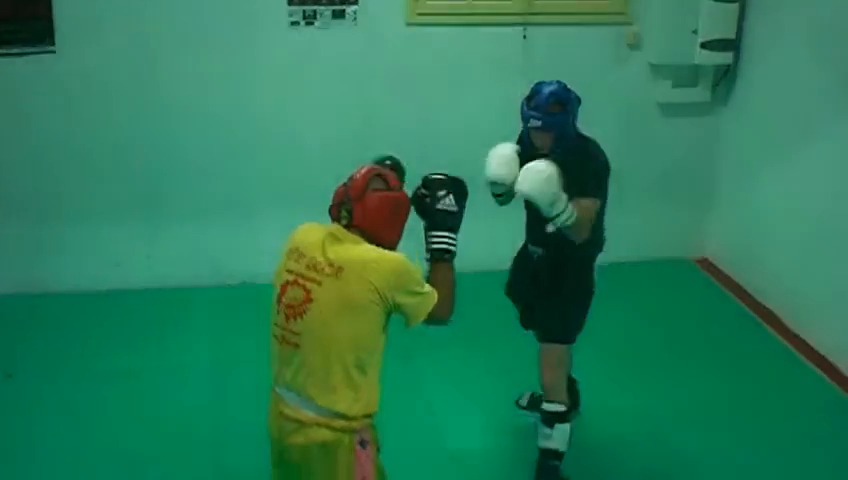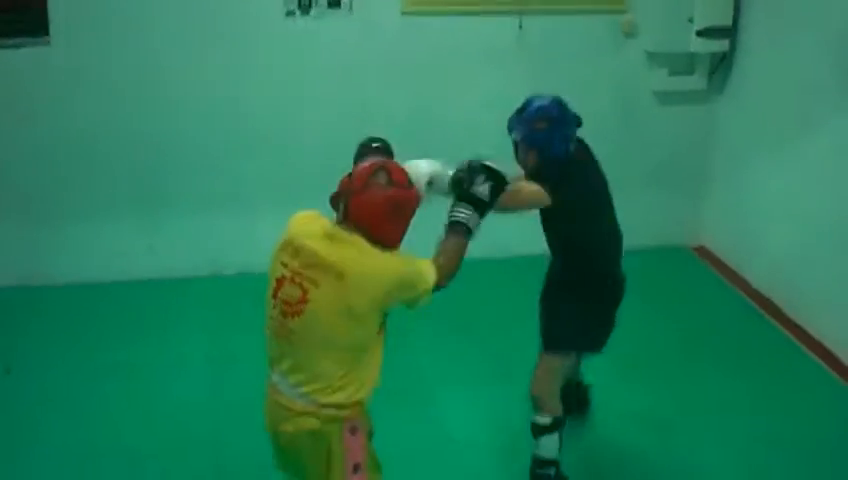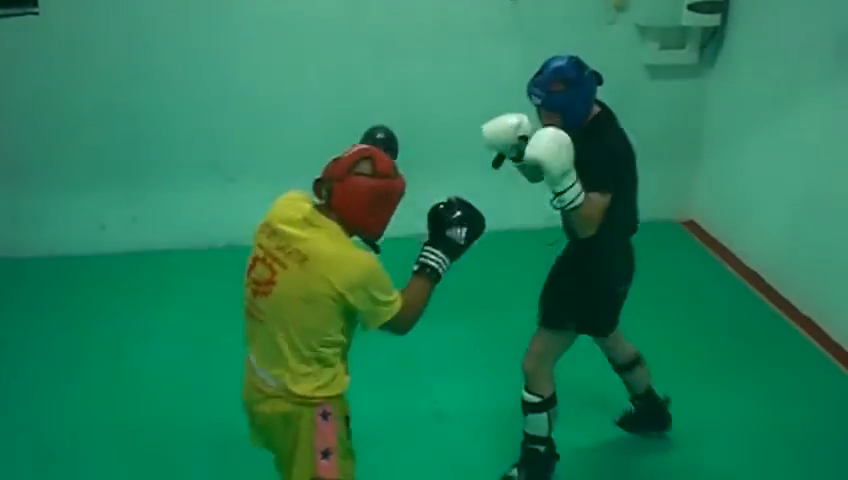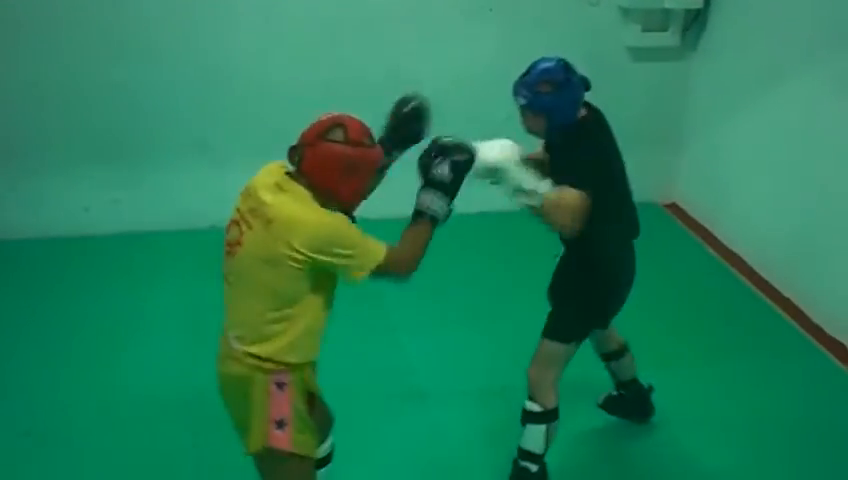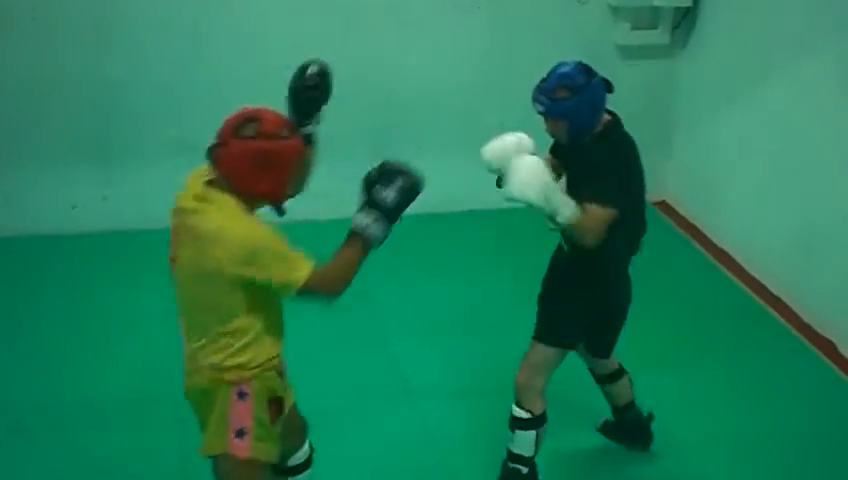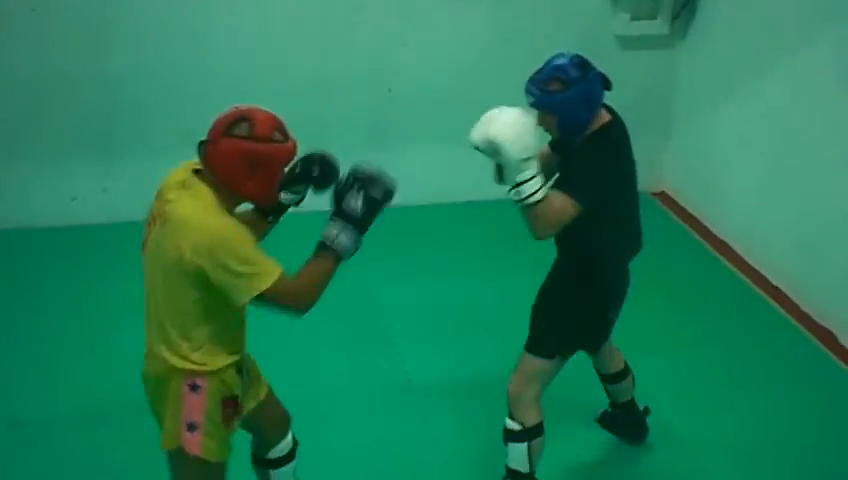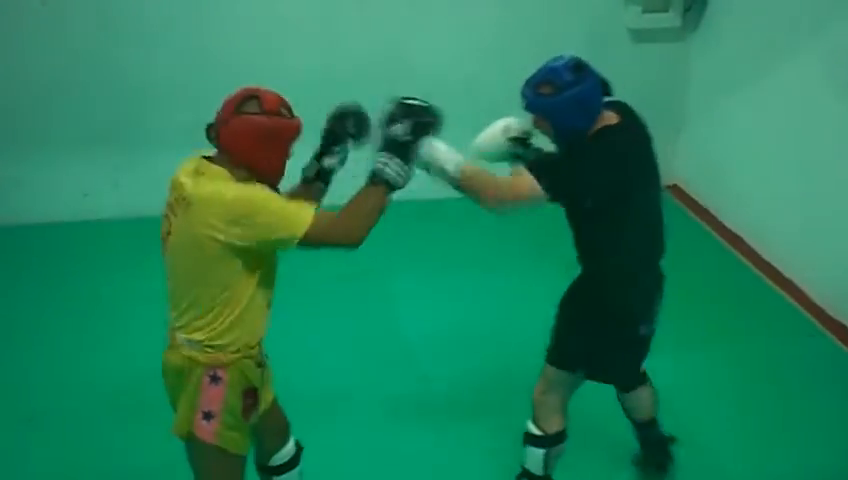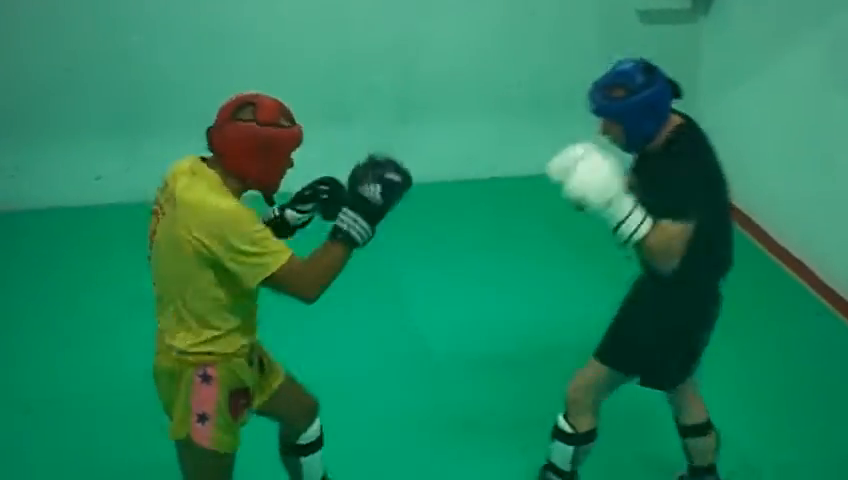
dt=0.3s
person 1, frame 1
left shoulder: (589, 158)
right shoulder: (530, 142)
left elbow: (583, 233)
right elbow: (506, 195)
left wrist: (552, 199)
right wrist: (500, 179)
left hip: (570, 269)
right hip: (536, 256)
left knee: (550, 377)
right knee: (547, 335)
right ankle: (563, 390)
person 1, frame 2
left shoulder: (573, 172)
right shoulder: (558, 157)
left elbow: (510, 200)
right elbow: (522, 188)
left hip: (592, 283)
right hip: (573, 268)
left knee: (541, 388)
right knee: (560, 343)
right ankle: (572, 393)
person 1, frame 3
left shoulder: (606, 145)
right shoulder: (580, 123)
left elbow: (586, 225)
right elbow: (537, 173)
left wrist: (563, 177)
right wrist: (515, 148)
left hip: (596, 263)
right hip: (607, 257)
left knee: (535, 363)
right knee: (604, 334)
right ankle: (651, 409)
person 1, frame 4
left shoulder: (591, 146)
right shoulder: (574, 123)
left elbow: (564, 220)
right elbow: (545, 165)
left wrist: (518, 177)
right wrist: (516, 162)
left hip: (600, 264)
right hip: (596, 256)
left knee: (541, 373)
right knee: (597, 326)
right ankle: (634, 397)
person 1, frame 5
left shoulder: (615, 155)
right shoulder: (582, 134)
left elbow: (589, 234)
right elbow: (557, 175)
left wrist: (549, 197)
right wrist: (522, 163)
left hip: (597, 278)
right hip: (575, 265)
left knee: (528, 380)
right knee: (594, 349)
right ankle: (631, 422)
person 1, frame 6
left shoulder: (602, 154)
right shoulder: (585, 125)
left elbow: (543, 225)
right elbow: (551, 161)
left wrist: (520, 163)
right wrist: (512, 151)
left hip: (590, 279)
right hip: (590, 269)
left knee: (522, 388)
right knee: (597, 343)
right ankle: (628, 416)
person 1, frame 7
left shoulder: (594, 157)
right shoulder: (618, 118)
left elbow: (503, 190)
right elbow: (561, 178)
left wrist: (430, 152)
right wrist: (521, 152)
left hip: (611, 290)
right hip: (637, 277)
left knee: (549, 395)
right knee: (624, 365)
person 1, frame 8
left shoulder: (681, 163)
right shoulder: (666, 133)
left elbow: (665, 255)
right elbow: (647, 199)
left wrist: (612, 201)
right wrist: (603, 179)
left hip: (675, 296)
right hip: (695, 292)
left knee: (583, 392)
right knee: (679, 384)
person 2, frame 1
left shoulder: (303, 239)
right shoulder: (385, 267)
right elbow: (441, 311)
right wrist: (443, 232)
left hip: (285, 417)
right hip: (334, 434)
person 2, frame 2
left shoulder: (300, 227)
right shoulder: (383, 271)
right elbow: (439, 274)
left wrist: (362, 181)
right wrist: (468, 209)
left hip: (281, 405)
right hip: (327, 421)
person 2, frame 3
left shoulder: (284, 208)
right shoulder: (353, 267)
right elbow: (403, 319)
left wrist: (358, 166)
right wrist: (440, 251)
left hip: (263, 383)
right hip: (300, 404)
person 2, frame 4
left shoulder: (270, 179)
right shoulder: (316, 228)
left elbow: (338, 192)
right elbow: (400, 263)
left wrist: (393, 146)
right wrist: (436, 194)
left hip: (251, 353)
right hip: (267, 372)
left knee: (317, 428)
person 2, frame 5
left shoulder: (203, 185)
right shoulder: (244, 237)
left elbow: (288, 189)
right elbow: (329, 283)
left wrist: (304, 117)
right wrist: (376, 216)
left hip: (250, 362)
right hip: (233, 380)
left knee: (294, 436)
person 2, frame 6
left shoulder: (187, 177)
right shoulder: (211, 231)
left elbow: (238, 240)
right elbow: (296, 297)
left wrist: (287, 195)
right wrist: (345, 226)
left hip: (220, 360)
right hip: (192, 377)
left knee: (276, 426)
person 2, frame 7
left shoulder: (196, 173)
right shoulder: (236, 202)
left elbow: (277, 218)
right elbow: (348, 232)
left wrist: (328, 154)
right wrist: (394, 157)
left hip: (235, 353)
right hip: (212, 369)
left knee: (274, 438)
person 2, frame 8
left shoulder: (189, 171)
right shoulder: (218, 213)
right elbow: (306, 285)
left wrist: (293, 213)
right wrist: (358, 216)
left hip: (232, 351)
right hip: (202, 369)
left knee: (302, 412)
